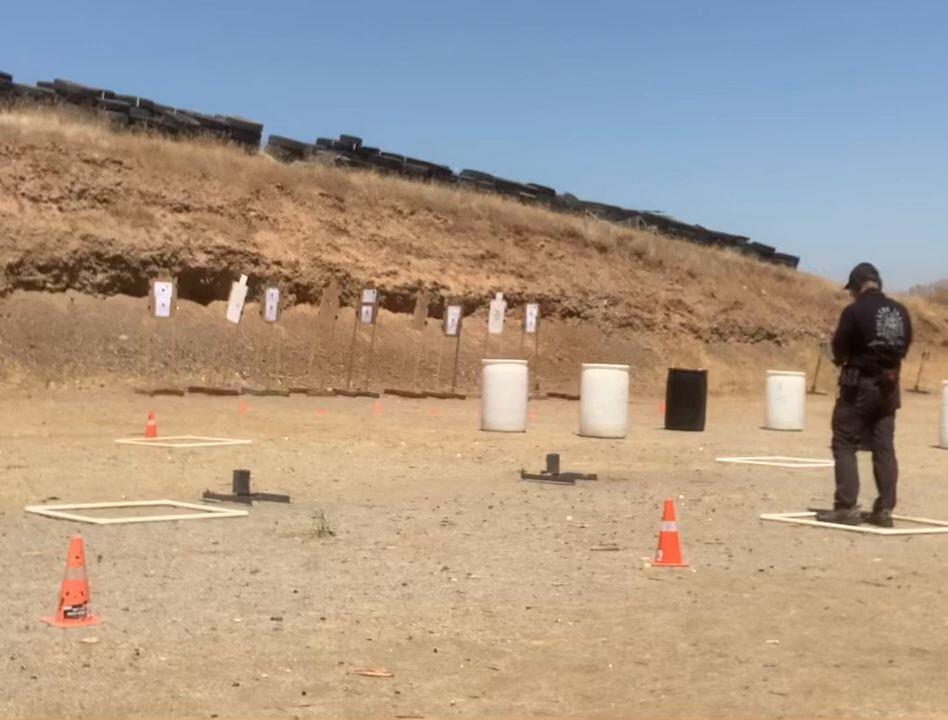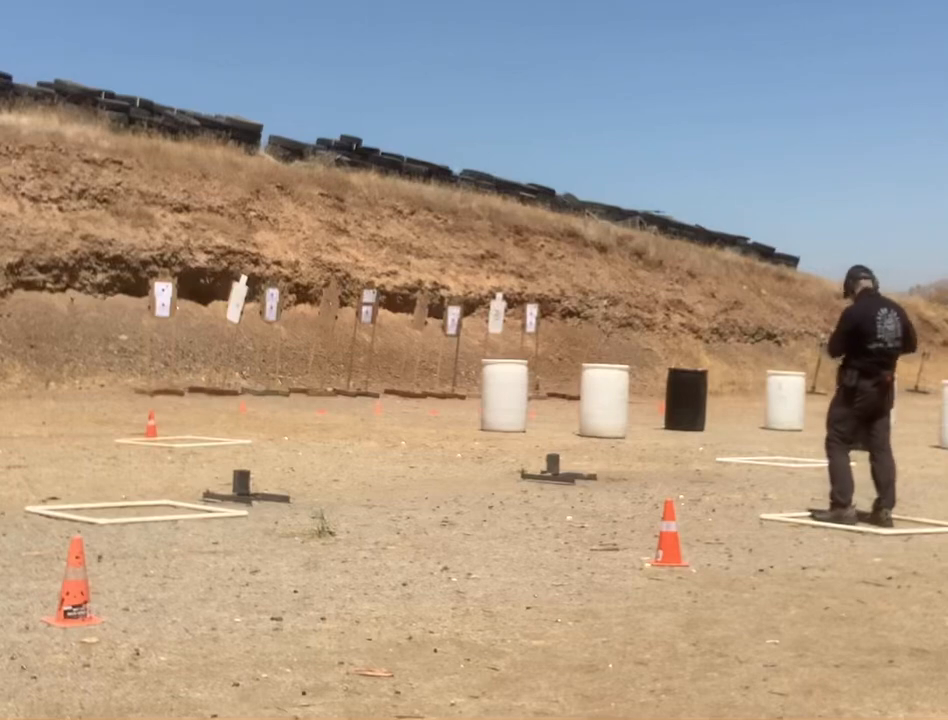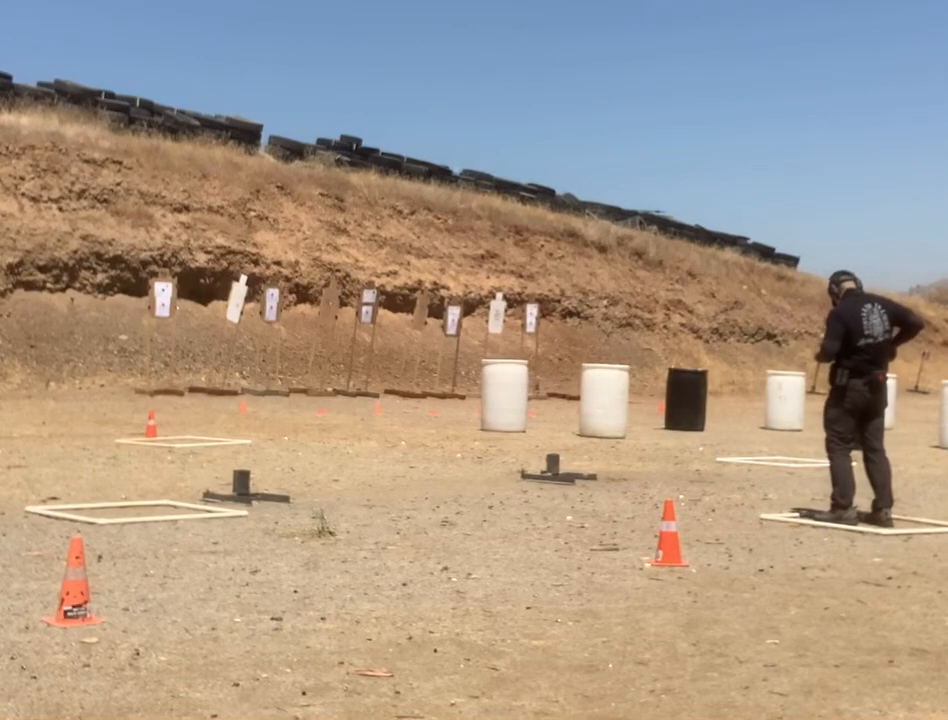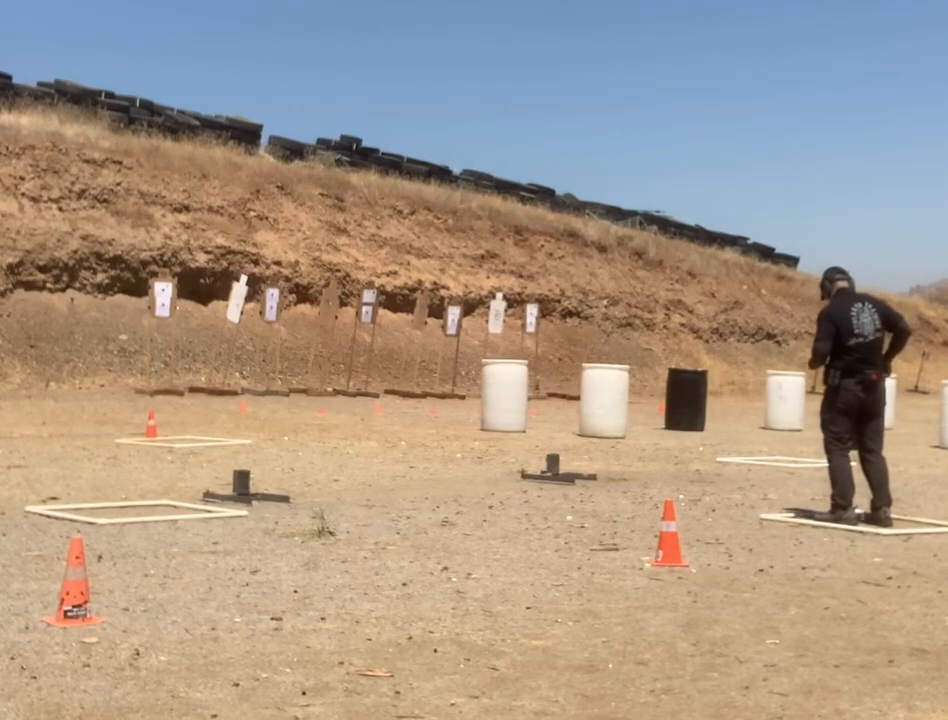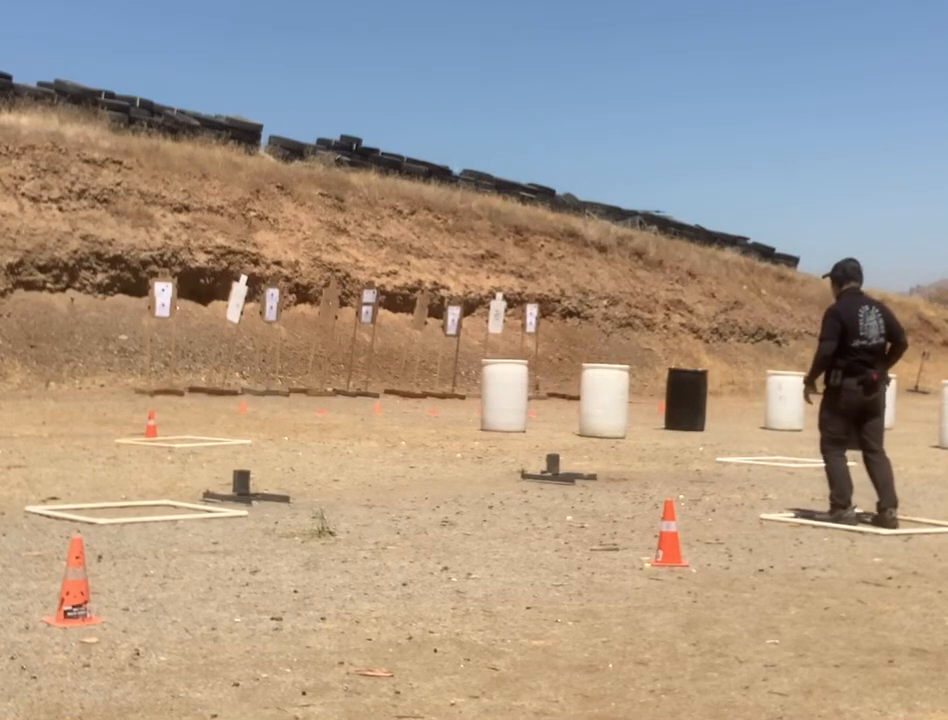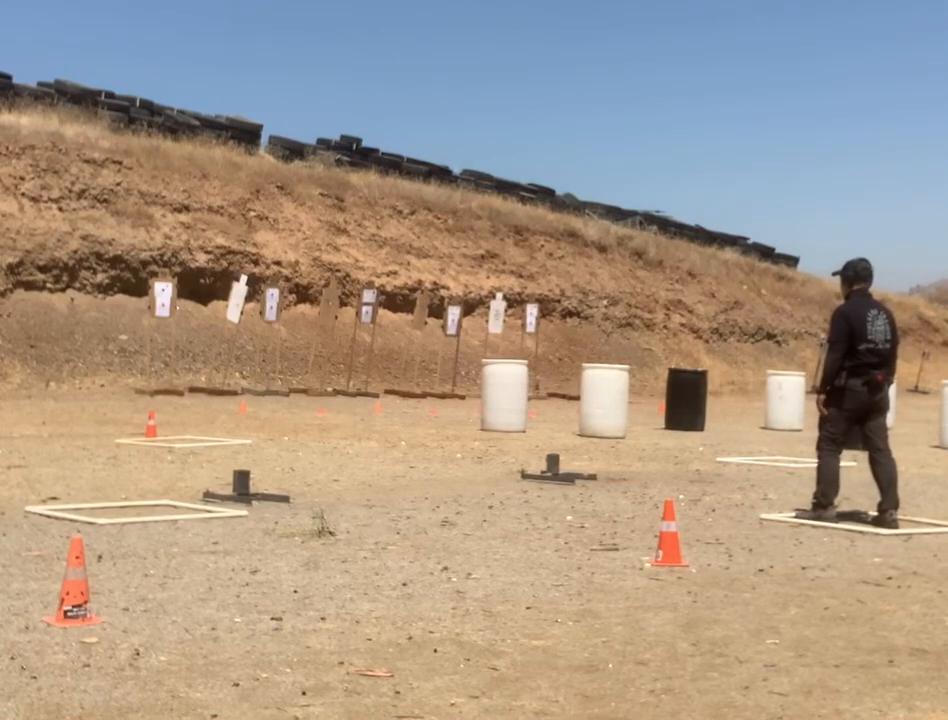
dt=0.4s
person 1, frame 1
left shoulder: (855, 311)
right shoulder: (900, 311)
left elbow: (839, 349)
right elbow: (904, 348)
left wrist: (844, 360)
left hip: (859, 386)
right hip: (889, 388)
left knee: (844, 447)
right knee: (884, 449)
left ankle: (847, 508)
right ankle: (884, 510)
person 1, frame 2
left shoulder: (854, 312)
right shoulder: (896, 310)
left elbow: (835, 349)
right elbow: (910, 345)
left wrist: (849, 347)
left hip: (856, 387)
right hip: (884, 388)
left knee: (838, 446)
right knee: (881, 449)
left ankle: (842, 507)
right ankle: (883, 509)
person 1, frame 3
left shoulder: (840, 312)
right shoulder: (883, 304)
left elbow: (829, 351)
right elbow: (916, 322)
left wrist: (820, 356)
right wrist: (893, 343)
left hip: (849, 387)
right hip: (877, 387)
left knee: (839, 447)
right knee: (875, 448)
left ankle: (843, 509)
right ankle: (883, 509)
person 1, frame 4
left shoulder: (831, 312)
right shoulder: (875, 304)
left elbow: (821, 352)
right elbow: (904, 330)
left wrist: (813, 363)
right wrist: (887, 359)
left hip: (844, 386)
right hip: (873, 387)
left knee: (838, 449)
right knee: (872, 450)
left ankle: (843, 509)
right ankle: (882, 509)
person 1, frame 5
left shoulder: (837, 311)
right shoulder: (880, 309)
left elbow: (826, 351)
right elbow: (901, 343)
left wrist: (810, 380)
left hip: (844, 388)
right hip: (873, 389)
left knee: (833, 448)
right knee: (875, 450)
left ankle: (842, 508)
right ankle: (887, 509)
person 1, frame 6
left shoulder: (845, 312)
right shoulder: (885, 313)
left elbow: (835, 355)
right elbow: (892, 354)
left wrist: (822, 390)
left hip: (848, 389)
right hip: (877, 391)
left knee: (829, 447)
right knee: (880, 449)
left ankle: (823, 507)
right ankle: (888, 511)
